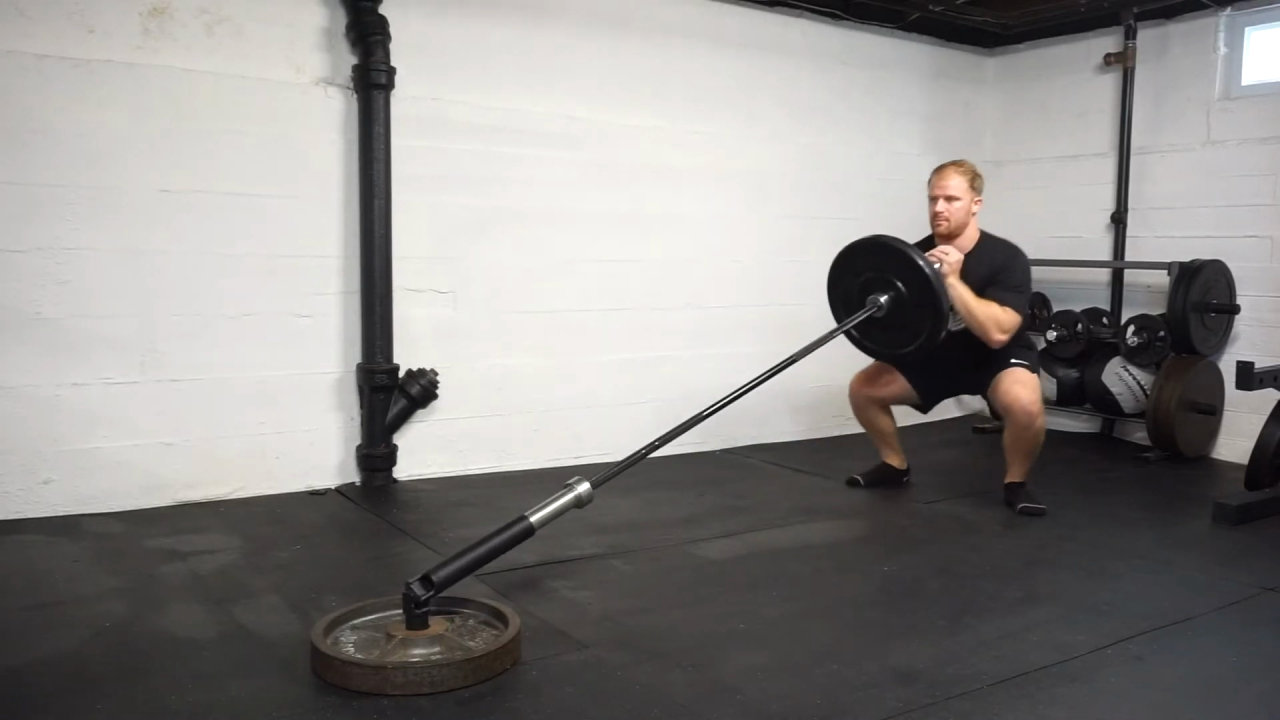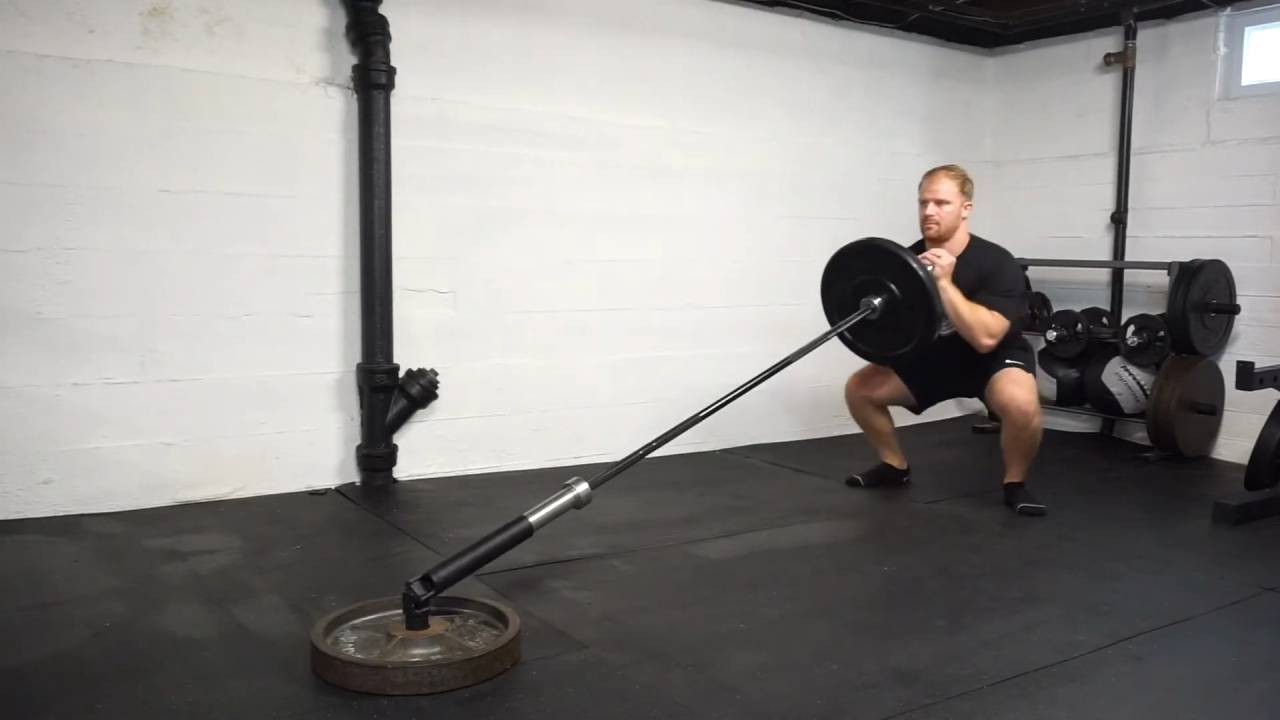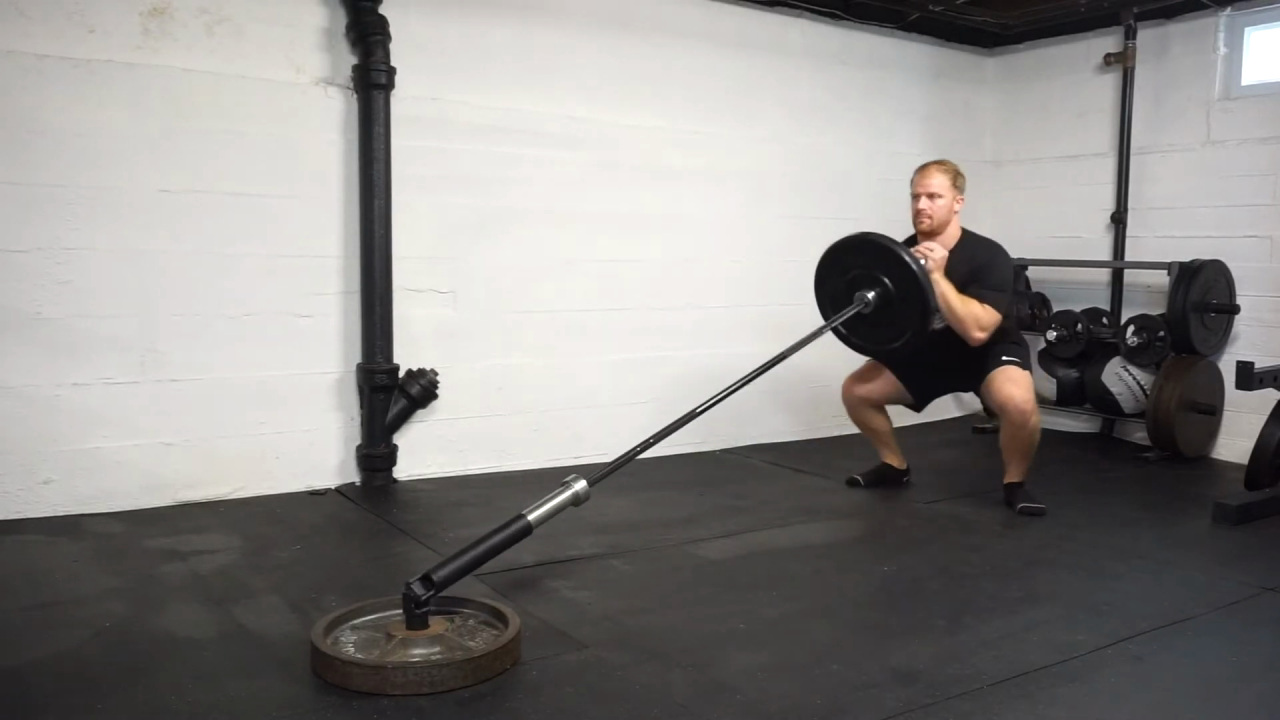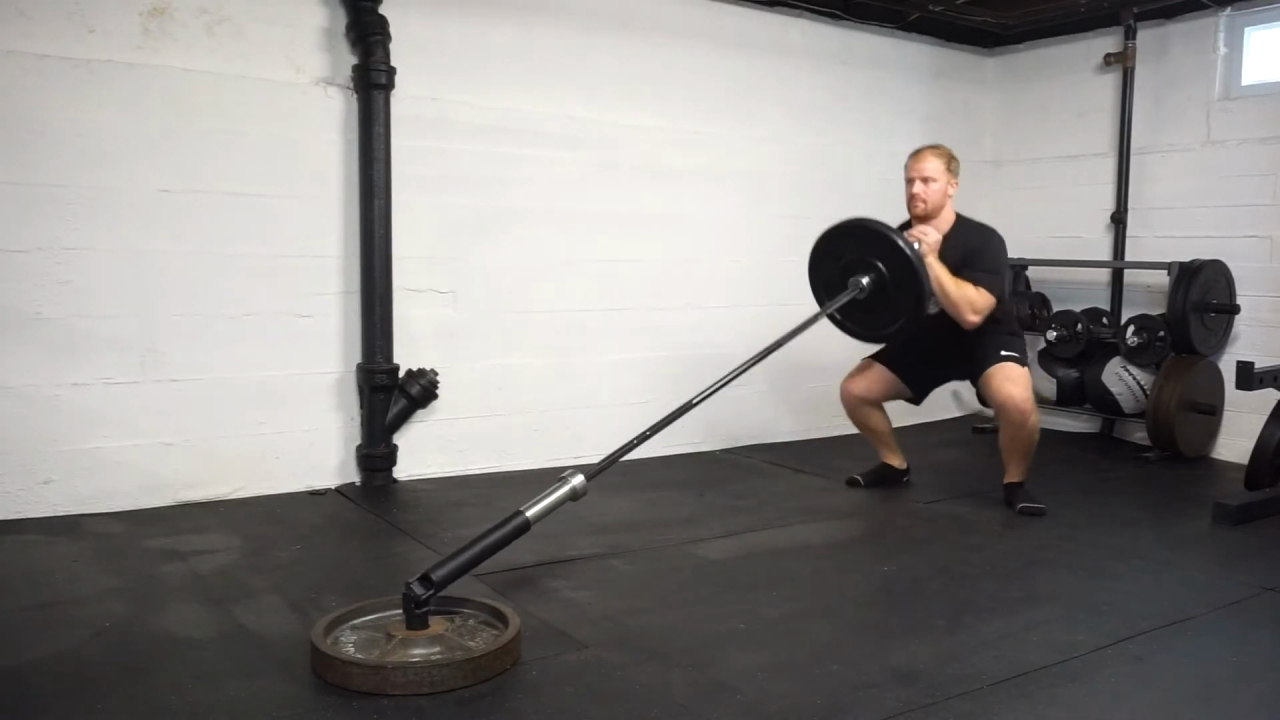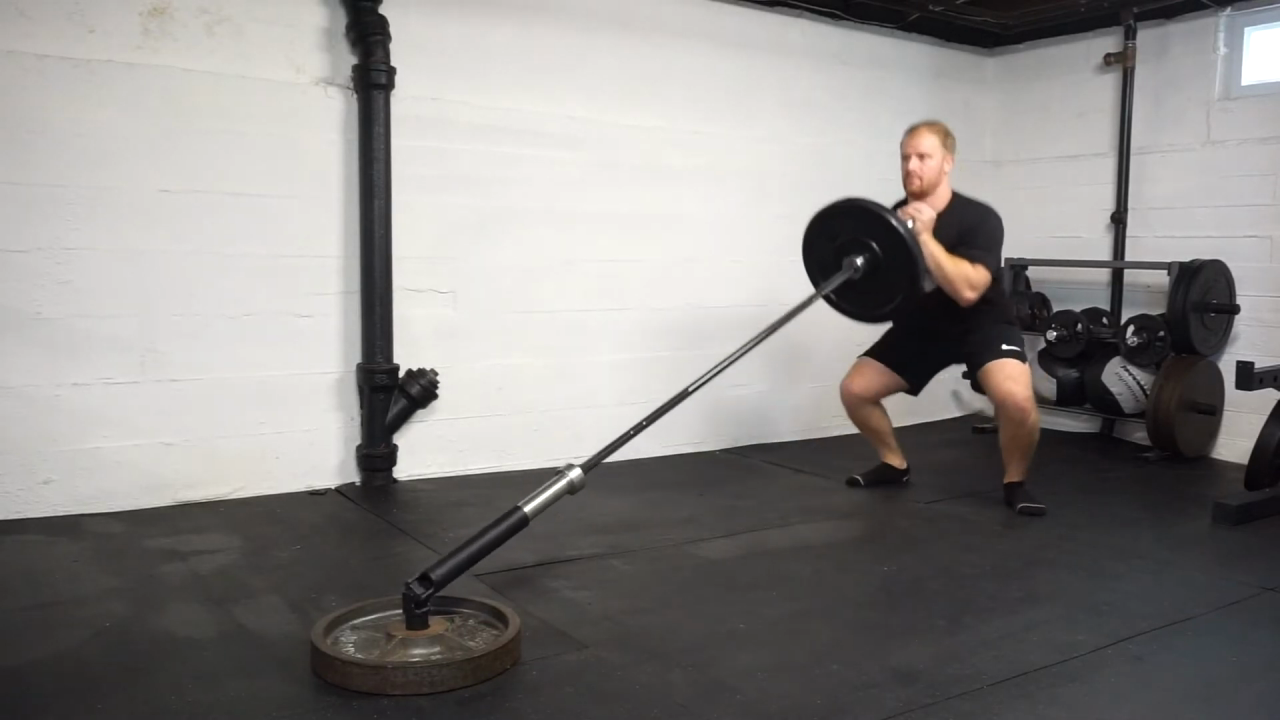
dt=0.1s
person 1, frame 1
left shoulder: (1005, 259)
left elbow: (997, 333)
left wrist: (952, 280)
left hip: (999, 357)
right hip: (937, 354)
left knee: (1025, 404)
right knee: (864, 388)
left ankle: (1015, 483)
right ankle: (895, 465)
person 1, frame 2
left shoulder: (995, 264)
left elbow: (986, 337)
left wrist: (944, 283)
left hip: (995, 359)
right hip: (932, 357)
left knee: (1020, 404)
right knee: (860, 389)
left ankle: (1015, 483)
right ankle: (894, 465)
person 1, frame 3
left shoulder: (987, 256)
left elbow: (977, 331)
left wrist: (936, 276)
left hip: (991, 351)
right hip: (927, 353)
left knee: (1017, 403)
right knee: (856, 390)
left ankle: (1015, 483)
right ankle: (895, 465)
person 1, frame 4
left shoulder: (981, 241)
left elbow: (972, 314)
left wrist: (931, 259)
left hip: (988, 340)
right hip: (922, 340)
left knee: (1016, 402)
right knee: (855, 389)
left ankle: (1015, 484)
right ankle: (895, 465)
person 1, frame 5
left shoulder: (977, 218)
right shoulder: (895, 217)
left elbow: (968, 290)
left wrist: (925, 237)
left hip: (983, 327)
right hip: (920, 328)
left knee: (1016, 398)
right knee: (854, 389)
left ankle: (1015, 483)
right ankle: (895, 464)
